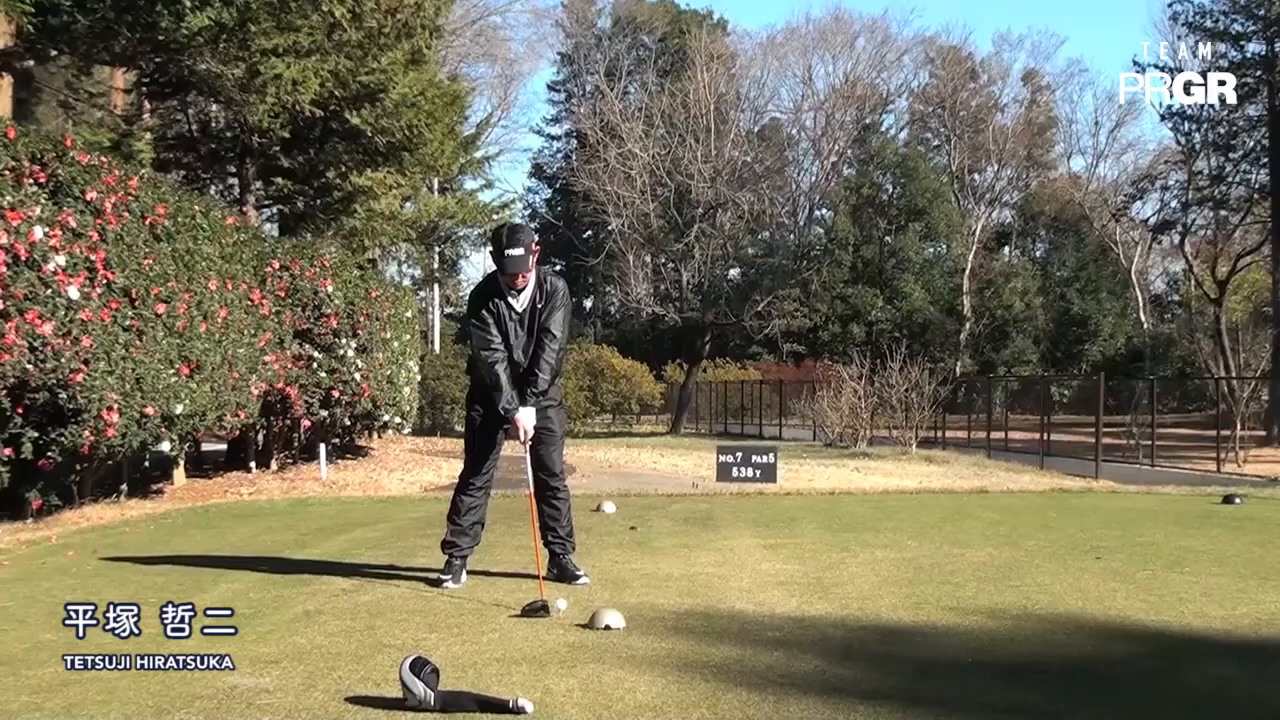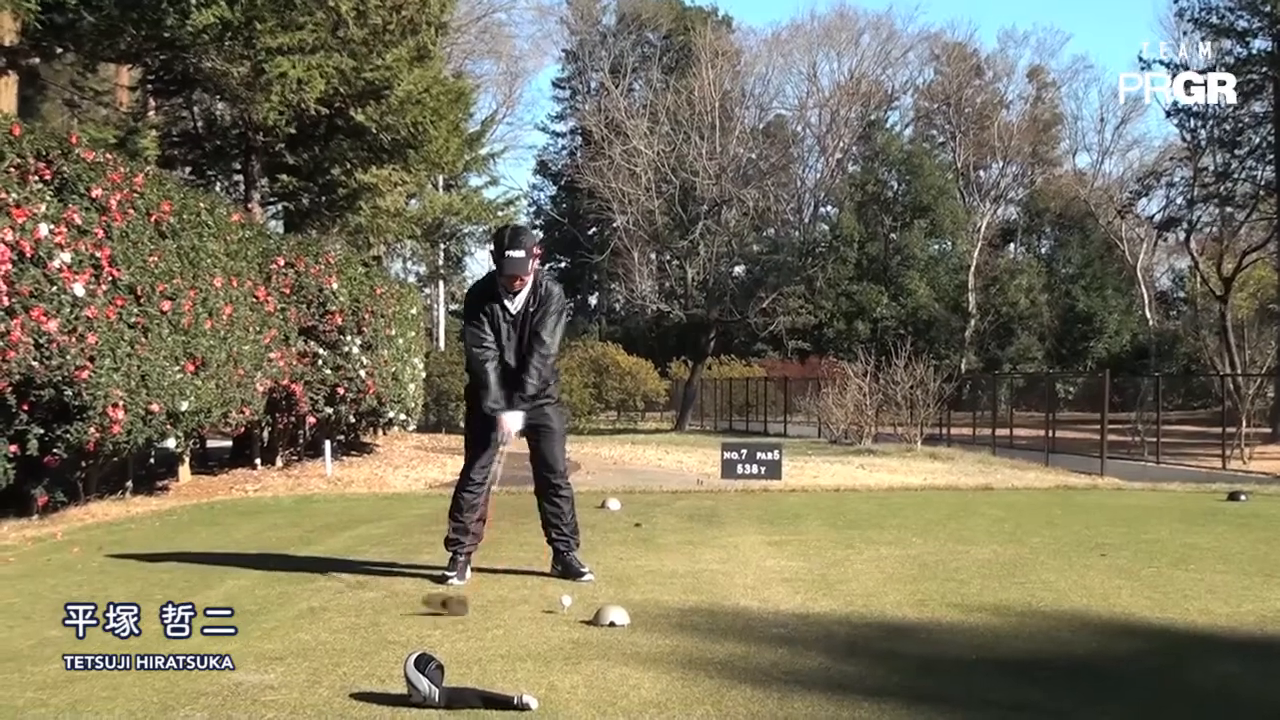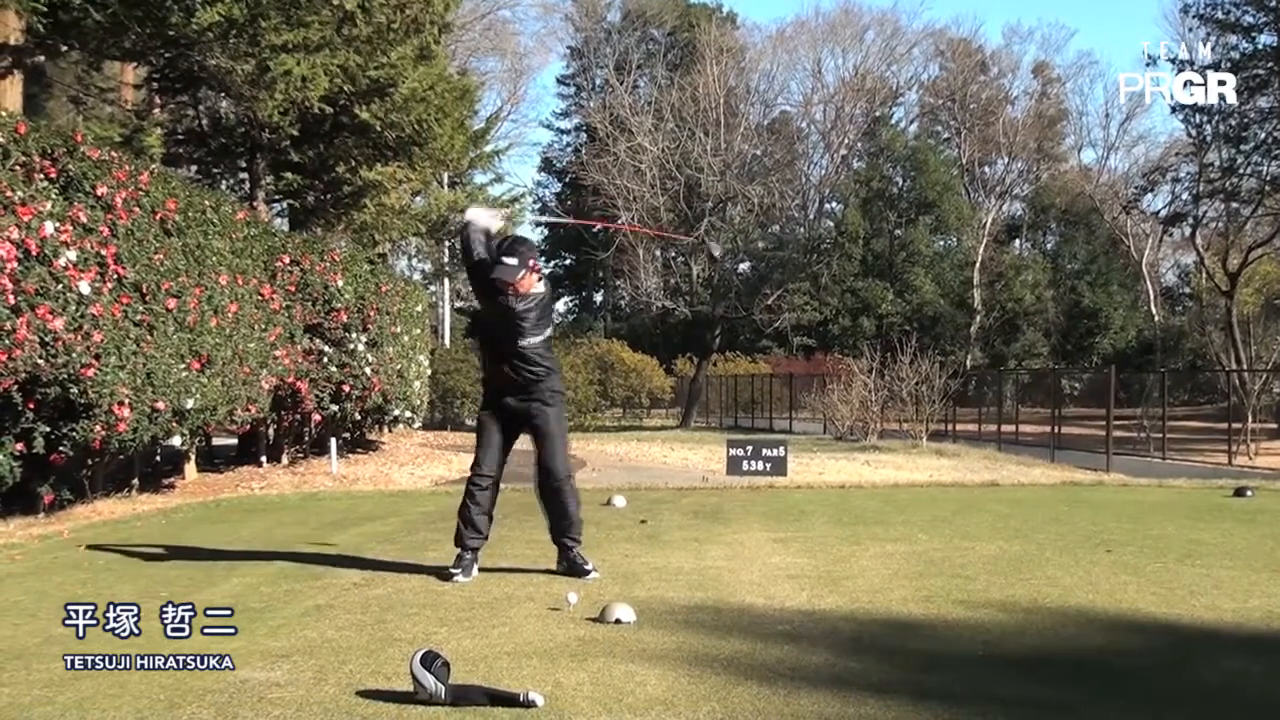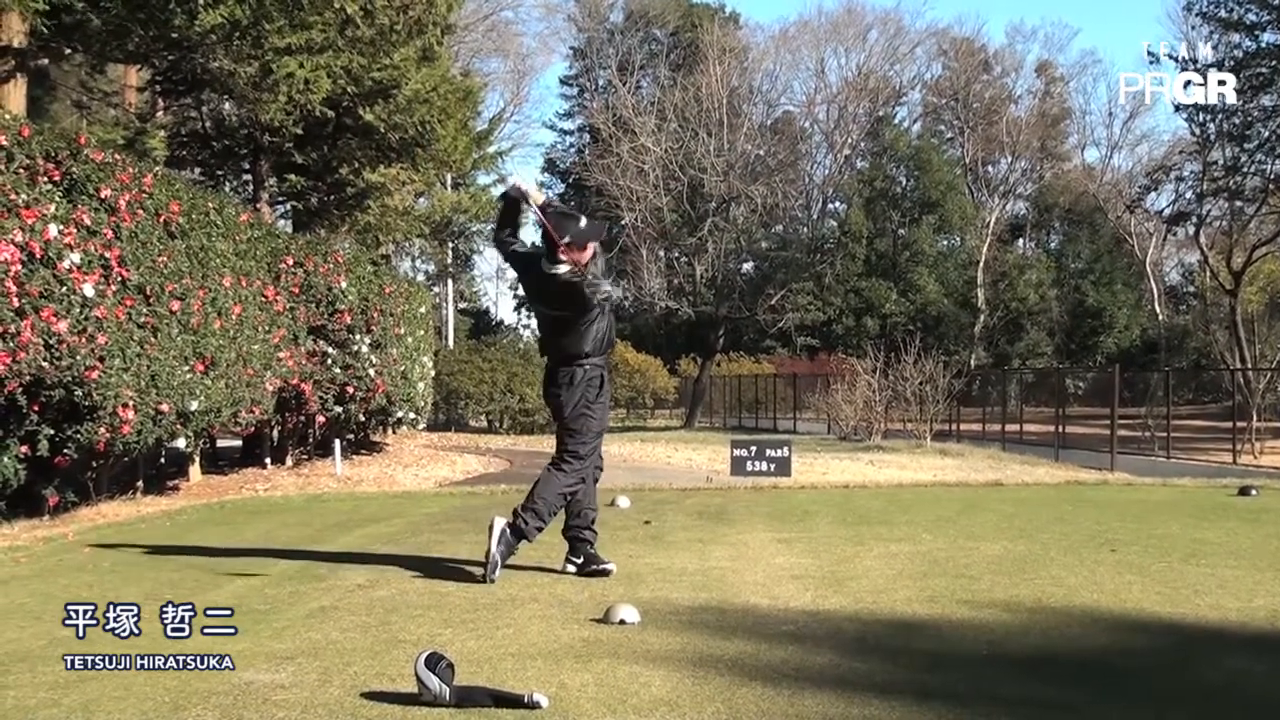
dt=0.7s
person 1, frame 1
left shoulder: (554, 289)
right shoulder: (483, 296)
left elbow: (550, 350)
right elbow: (490, 357)
left wrist: (529, 403)
right wrist: (512, 408)
left hip: (541, 395)
right hip: (492, 396)
left knee: (552, 476)
right knee: (476, 475)
left ankle: (561, 556)
right ankle: (456, 556)
person 1, frame 2
left shoulder: (550, 294)
right shoulder: (480, 296)
left elbow: (541, 355)
right elbow: (483, 356)
left wrist: (519, 407)
right wrist: (499, 409)
left hip: (538, 395)
right hip: (489, 396)
left knee: (553, 474)
right knee: (475, 473)
left ankle: (565, 553)
right ankle: (460, 554)
person 1, frame 3
left shoulder: (524, 306)
right shoulder: (507, 287)
left elbow: (478, 268)
left wrist: (474, 228)
right wrist: (486, 228)
left hip: (540, 396)
right hip: (499, 396)
left knee: (554, 476)
right knee: (483, 472)
left ankle: (570, 551)
right ankle: (467, 551)
person 1, frame 4
left shoulder: (532, 266)
right shoulder: (584, 286)
left elbow: (505, 238)
right elbow: (591, 254)
left wrist: (514, 198)
right wrist: (542, 203)
left hip: (569, 374)
right hip: (583, 379)
left knee: (586, 463)
right knee: (573, 462)
left ankle: (580, 550)
right ankle: (515, 531)
